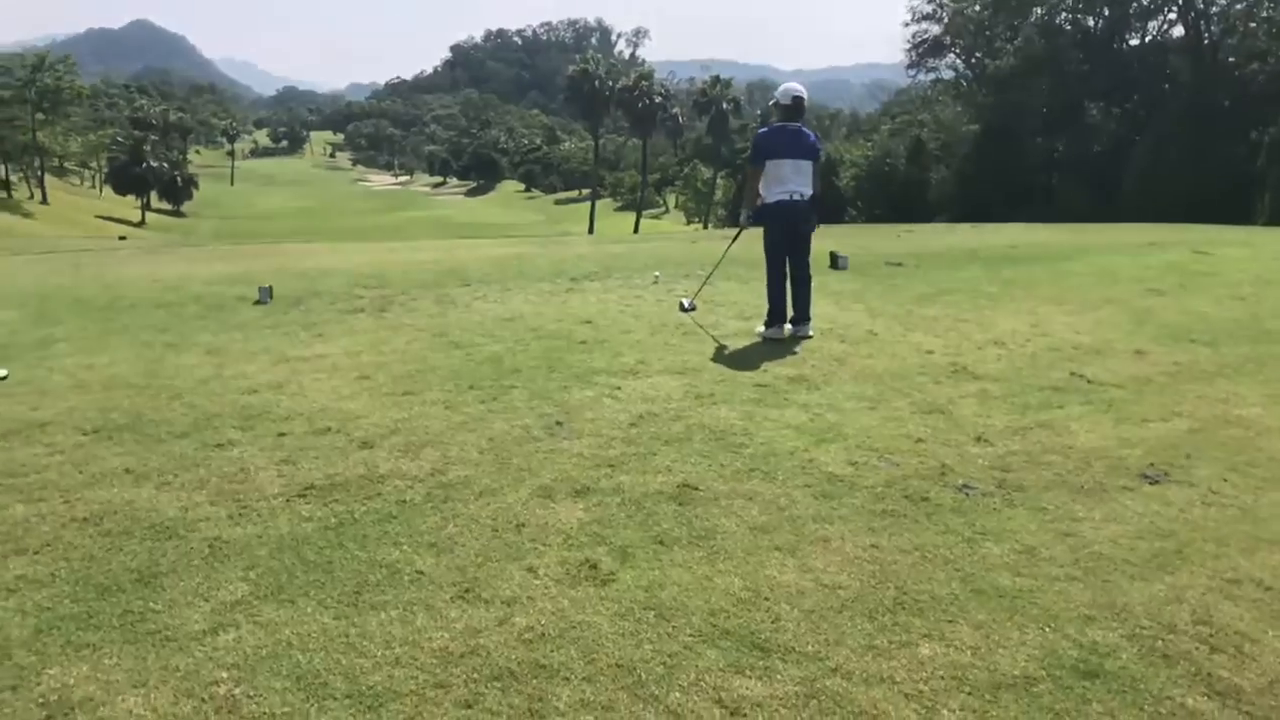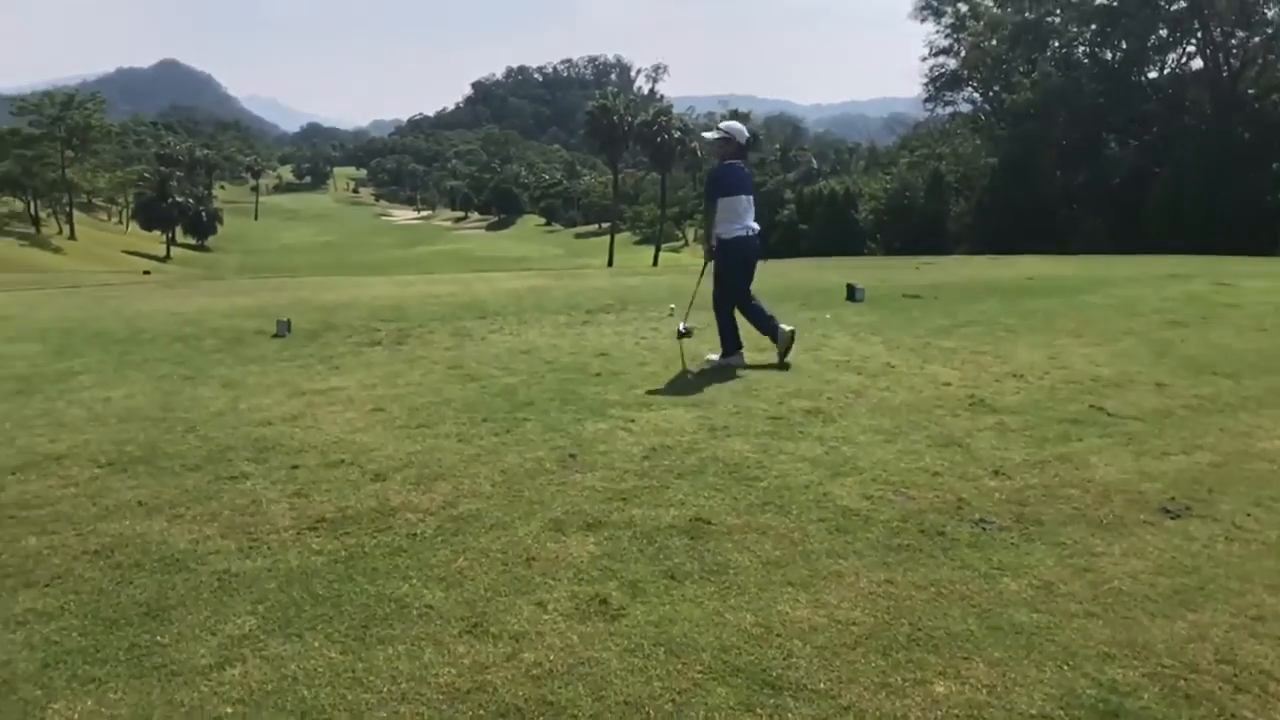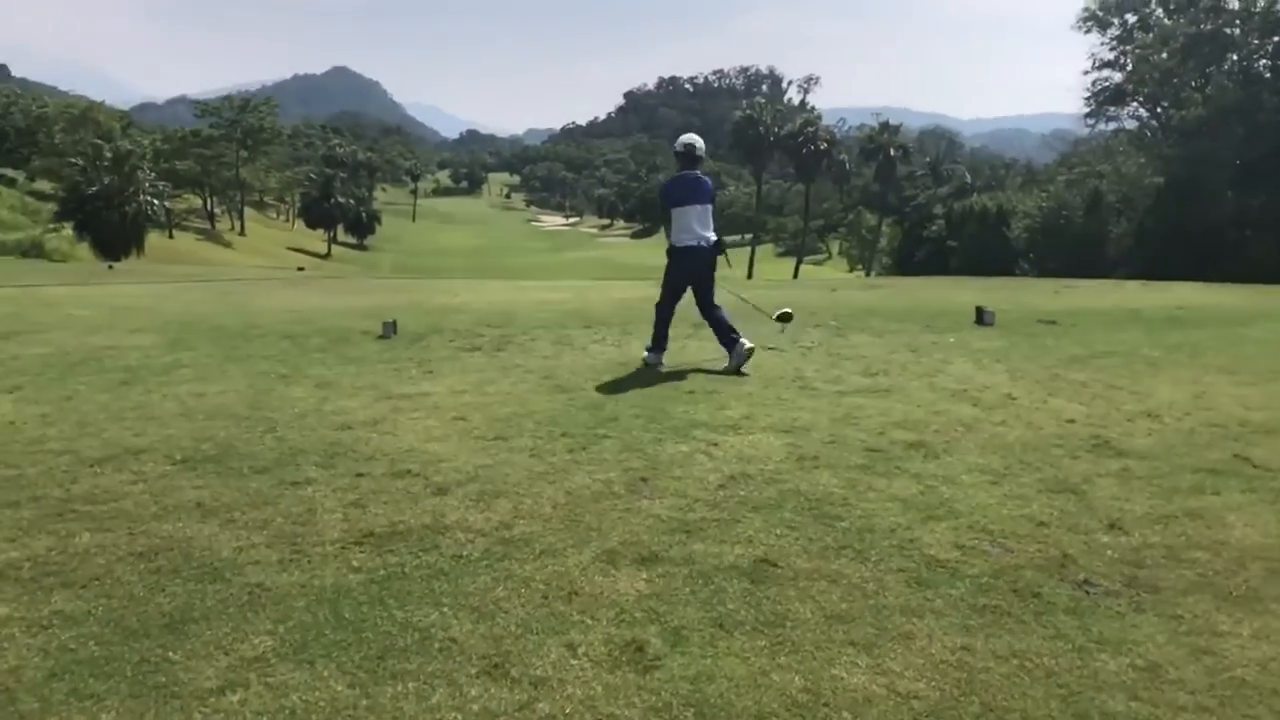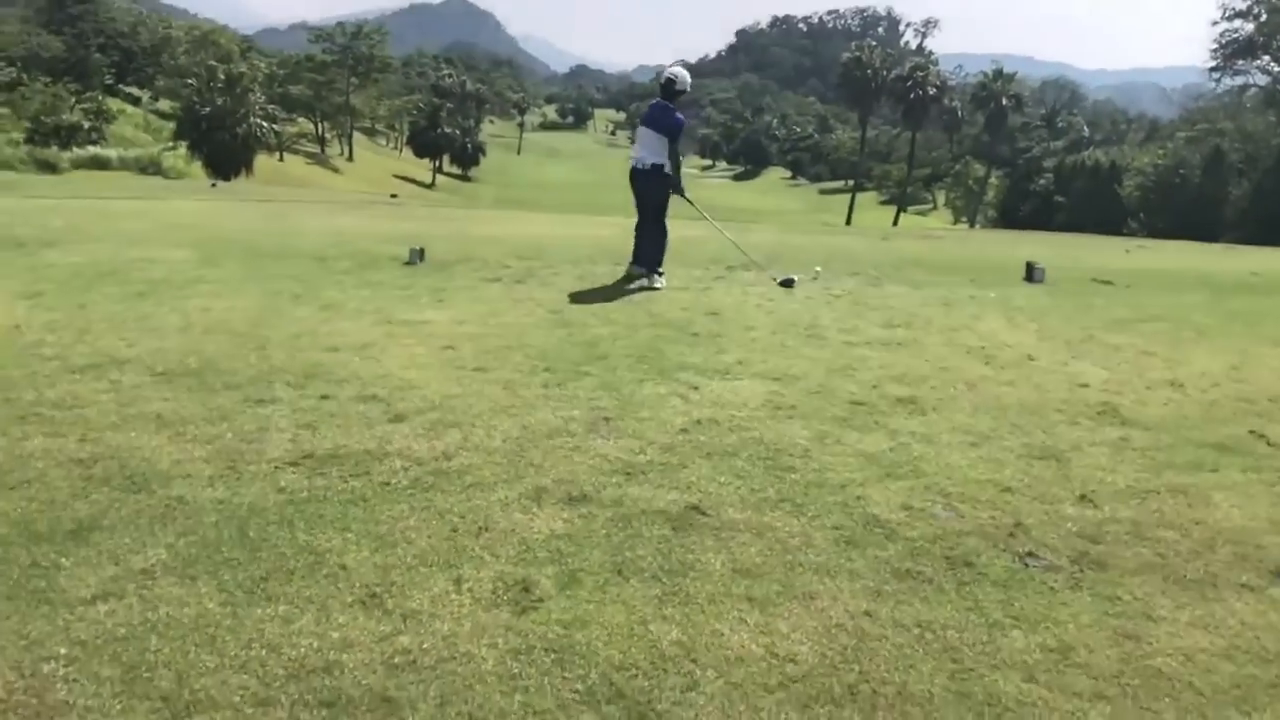
dt=1s
person 1, frame 1
left shoulder: (765, 137)
right shoulder: (811, 139)
left elbow: (753, 178)
right elbow: (816, 180)
left wrist: (746, 209)
right wrist: (813, 212)
left hip: (775, 208)
right hip: (802, 207)
left knee: (776, 268)
right knee: (800, 266)
left ankle: (776, 324)
right ankle: (802, 323)
person 1, frame 2
left shoulder: (719, 174)
right shoulder: (744, 173)
left elbow: (710, 215)
left wrist: (708, 244)
right wrist: (716, 241)
left hip: (732, 244)
right hip: (750, 240)
left knee: (723, 299)
right knee: (742, 296)
left ankle: (732, 353)
right ankle: (779, 330)
person 1, frame 3
left shoulder: (669, 187)
right shoulder: (707, 185)
left elbow: (668, 222)
right elbow: (707, 216)
left hip: (682, 251)
right hip: (707, 249)
left knee: (667, 304)
right knee: (708, 304)
left ankle: (656, 352)
right ankle: (736, 343)
person 1, frame 4
left shoulder: (652, 109)
right shoulder: (675, 119)
right elbow: (673, 155)
left wrist: (671, 178)
right wrist: (676, 182)
left hip: (638, 171)
right hip: (656, 174)
left knee: (645, 220)
right knee: (657, 225)
left ankle: (638, 265)
right ankle: (654, 273)
